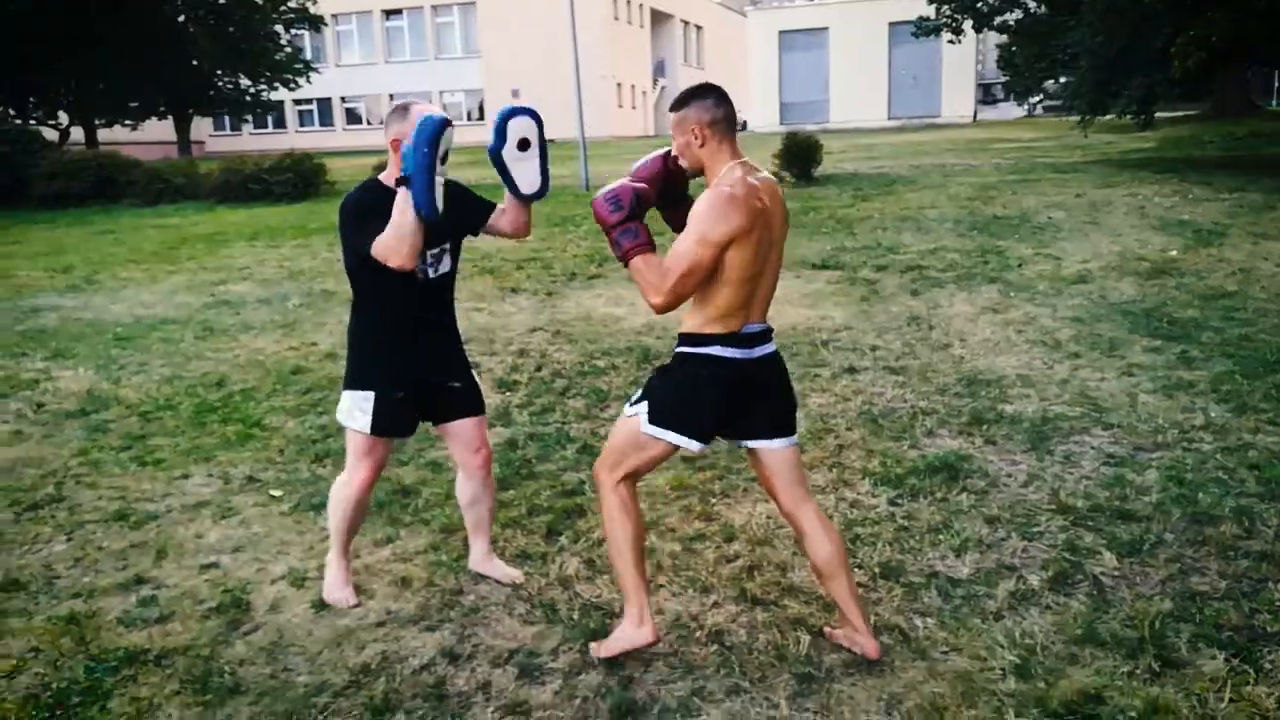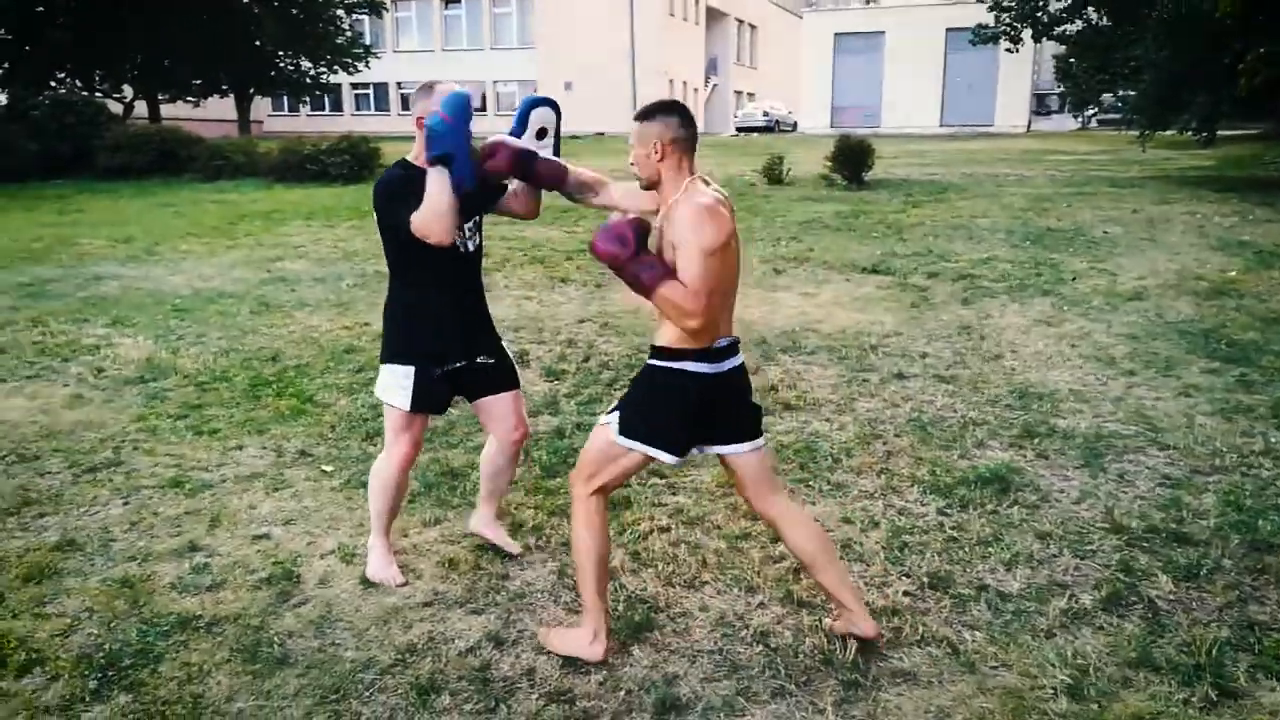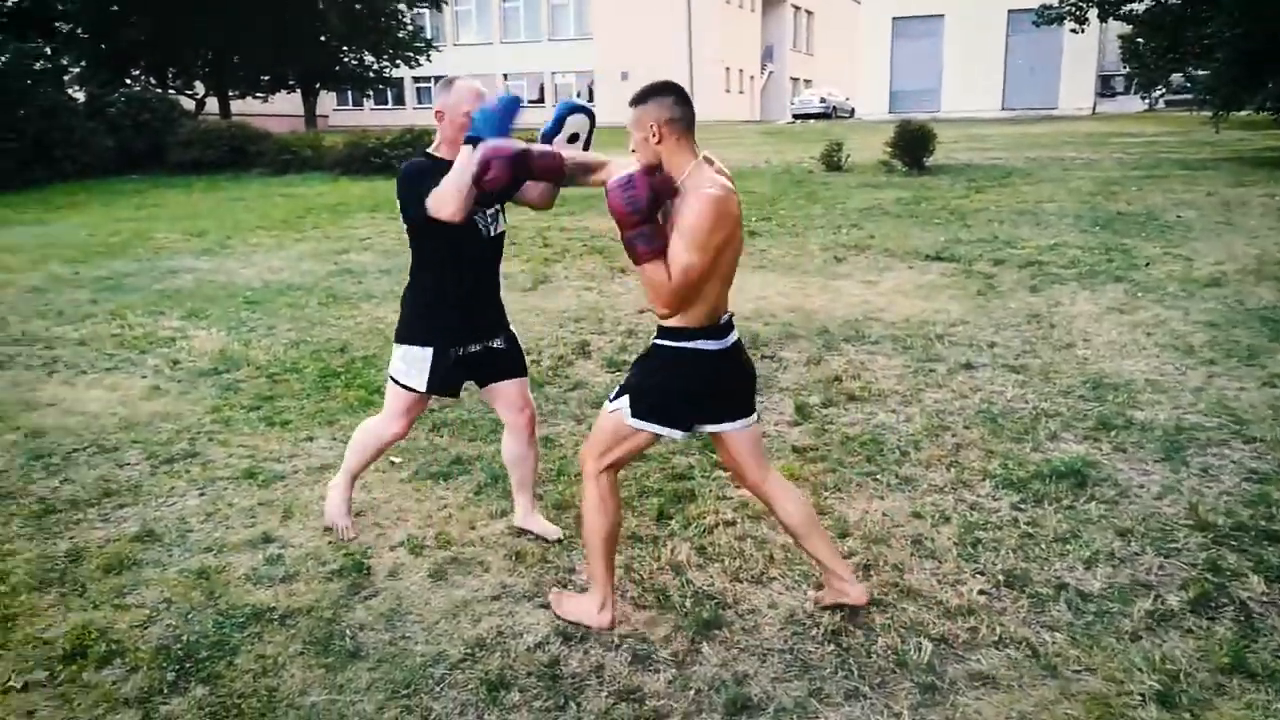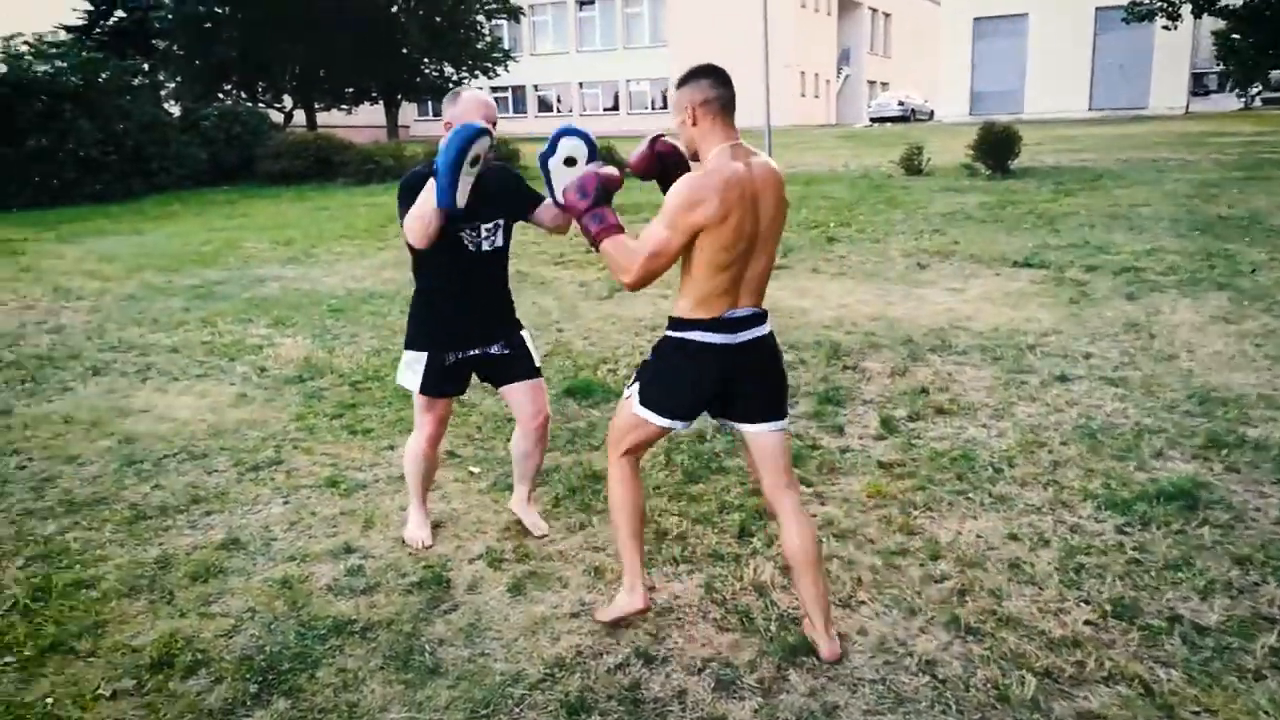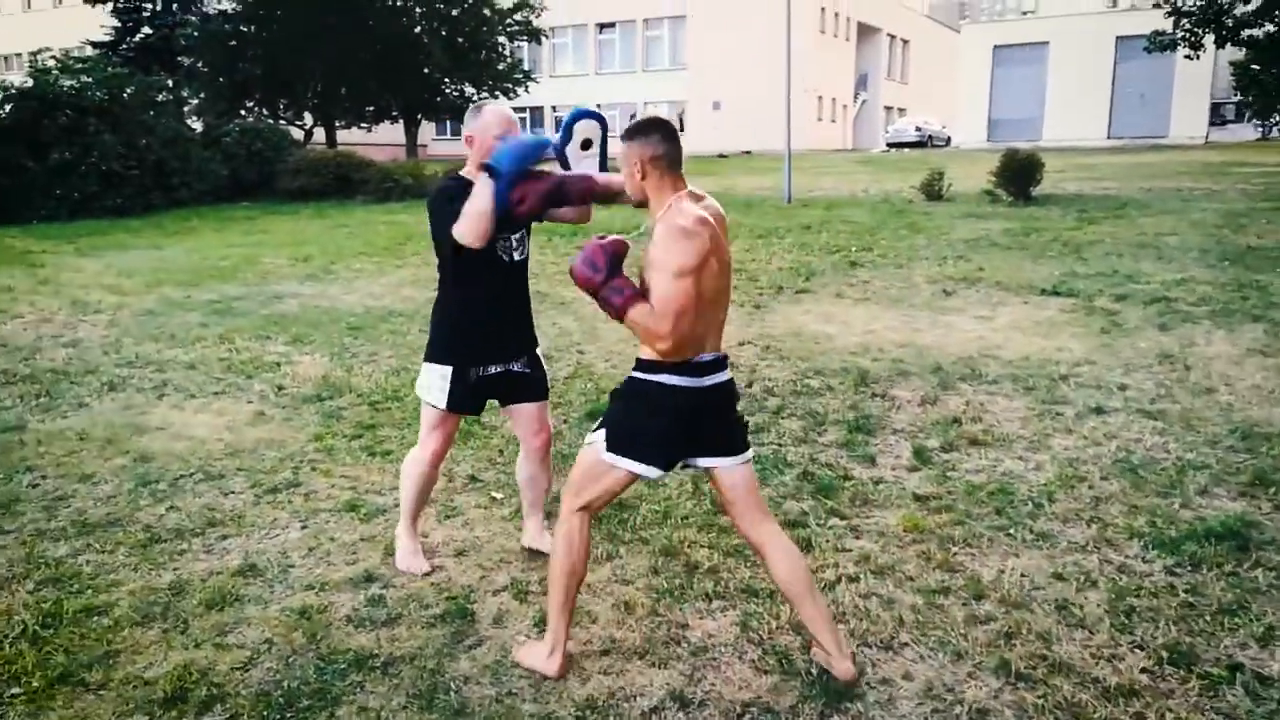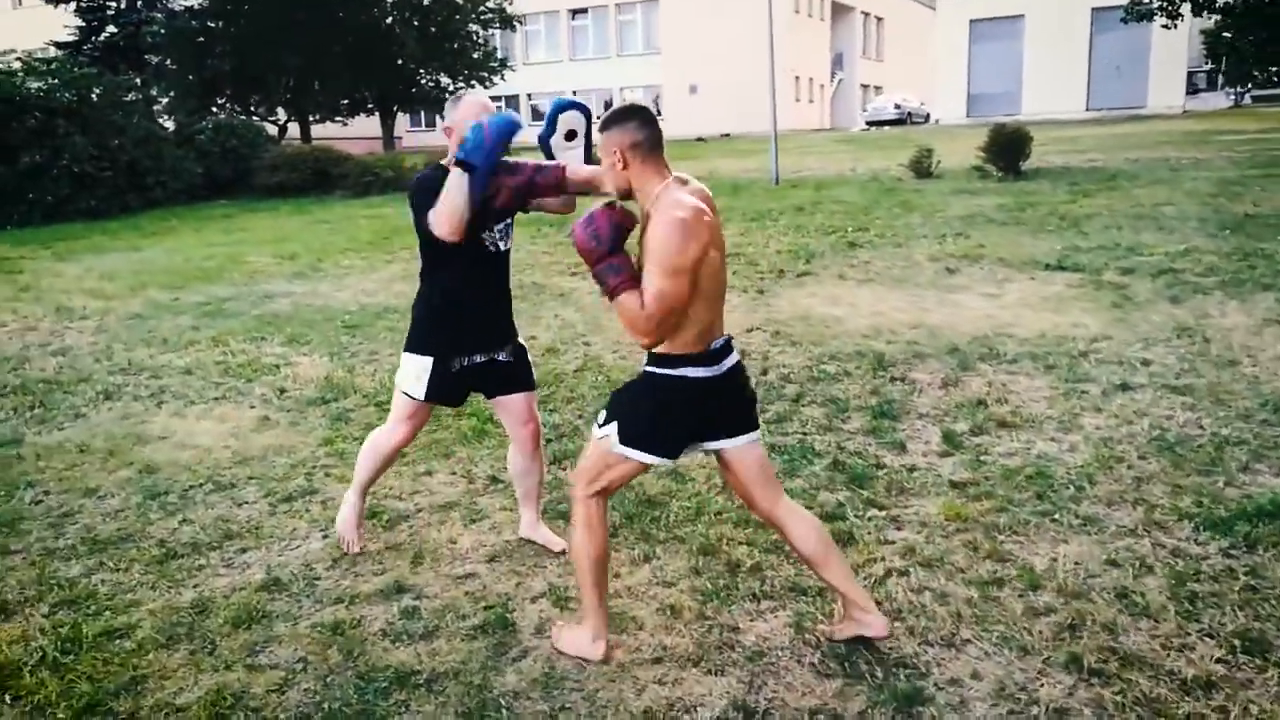
dt=0.4s
person 1, frame 1
left shoulder: (722, 199)
right shoulder: (766, 188)
left elbow: (663, 294)
left wrist: (622, 224)
right wrist: (668, 197)
left hip: (705, 365)
right hip: (759, 360)
left knee: (611, 474)
right knee: (796, 500)
left ankle: (636, 618)
right ankle: (859, 629)
person 1, frame 2
left shoulder: (697, 211)
right shoulder: (677, 197)
left elbow: (693, 318)
right elbow: (600, 188)
left wrist: (634, 263)
right wrist: (529, 162)
left hip: (676, 380)
right hip: (725, 373)
left knee: (586, 487)
right knee: (771, 499)
left ankle: (591, 632)
right ankle: (857, 614)
person 1, frame 3
left shoulder: (704, 201)
right shoulder: (701, 174)
left elbow: (667, 300)
right elbow: (605, 169)
left wrist: (636, 224)
left hip: (680, 359)
right hip: (722, 353)
left knee: (596, 463)
right knee: (759, 475)
left ankle: (598, 601)
right ankle: (844, 580)
person 1, frame 4
left shoulder: (699, 186)
right shoulder: (770, 174)
left elbow: (634, 272)
left wrist: (592, 211)
left hip: (694, 349)
right hip: (754, 344)
left knee: (621, 449)
right knee: (782, 492)
left ankle: (633, 586)
right ankle: (823, 631)
person 1, frame 5
left shoulder: (676, 232)
right shoulder: (705, 207)
left elbow: (666, 337)
left wrist: (610, 287)
left hip: (659, 392)
right hip: (714, 387)
left knee: (575, 506)
right knee: (756, 521)
left ankle: (552, 647)
right ankle: (834, 649)
person 1, frame 6
left shoulder: (671, 225)
right shoulder: (687, 189)
left elbow: (647, 330)
left wrist: (605, 258)
left hip: (670, 386)
right hip: (721, 374)
left knee: (586, 490)
right knee: (769, 500)
left ankle: (593, 632)
right ankle: (863, 610)
person 2, frame 1
left shoulder: (448, 193)
right shoulder: (361, 205)
left elbow: (515, 225)
right elbow: (402, 257)
right wrist: (411, 183)
left hip: (442, 356)
right hip: (381, 365)
left knee: (477, 455)
right knee: (363, 473)
left ankle: (481, 552)
right ankle: (336, 563)
person 2, frame 2
left shoulder: (462, 173)
right shoulder: (394, 184)
left elbow: (525, 207)
right elbow: (439, 232)
right wrist: (441, 165)
left hip: (475, 332)
right hip: (417, 342)
left knee: (512, 429)
right knee: (401, 451)
left ankle: (485, 516)
right ankle: (378, 544)
person 2, frame 3
left shoulder: (489, 161)
right shoulder: (416, 174)
left elbow: (543, 198)
right elbow: (450, 209)
right wrist: (472, 147)
left hip: (488, 322)
right hip: (431, 327)
left knee: (522, 415)
right knee: (395, 423)
left ankle: (525, 510)
right ankle: (341, 486)
person 2, frame 4
left shoulder: (503, 179)
right shoulder: (420, 181)
left elbow: (556, 221)
right elbow: (420, 237)
right wrist: (448, 172)
left hip: (499, 326)
right hip: (438, 333)
left knee: (535, 417)
right knee: (429, 430)
left ankle: (522, 499)
right ankle: (417, 510)
person 2, frame 5
right shoulder: (447, 194)
left elbow: (577, 213)
right elbow: (472, 236)
right wrist: (492, 175)
left hip: (516, 342)
right hip: (459, 346)
left knee: (538, 438)
right knee: (433, 446)
left ankle: (534, 529)
right ankle: (406, 532)
person 2, frame 6
left shoulder: (503, 175)
right shoulder: (433, 183)
left elbow: (564, 203)
right elbow: (449, 230)
left wrist: (564, 159)
right wrist: (466, 164)
left hip: (497, 333)
right hip: (439, 336)
left knee: (527, 429)
right knee: (400, 430)
left ankle: (531, 521)
right ankle: (354, 499)
